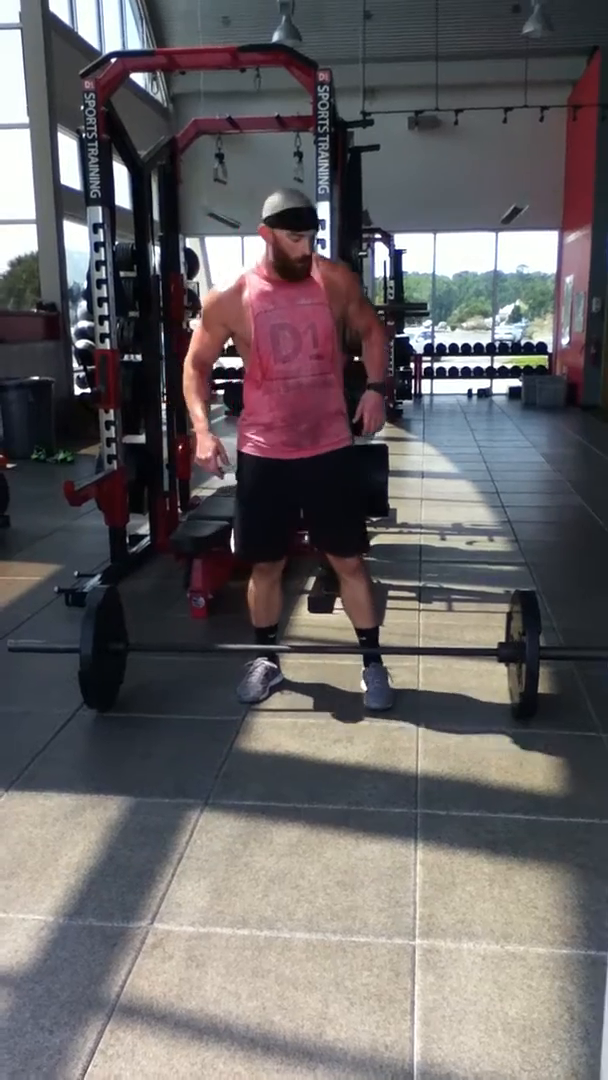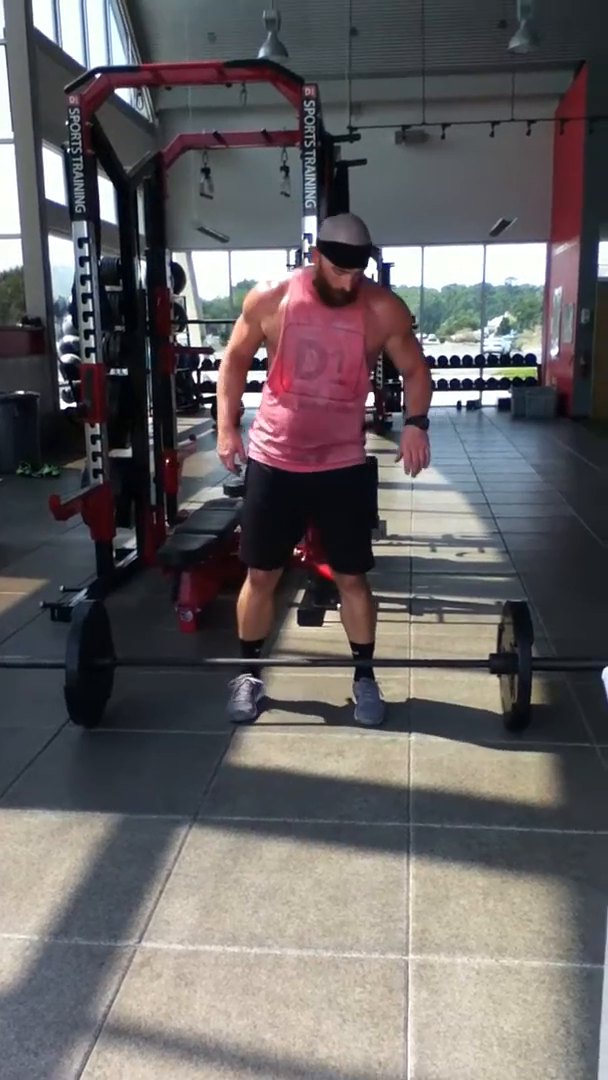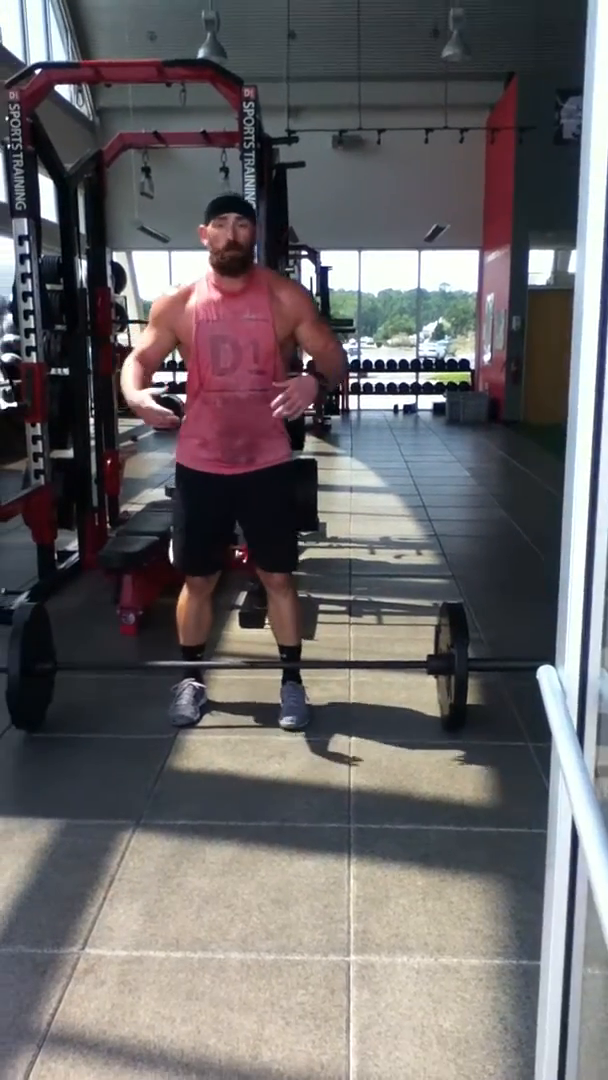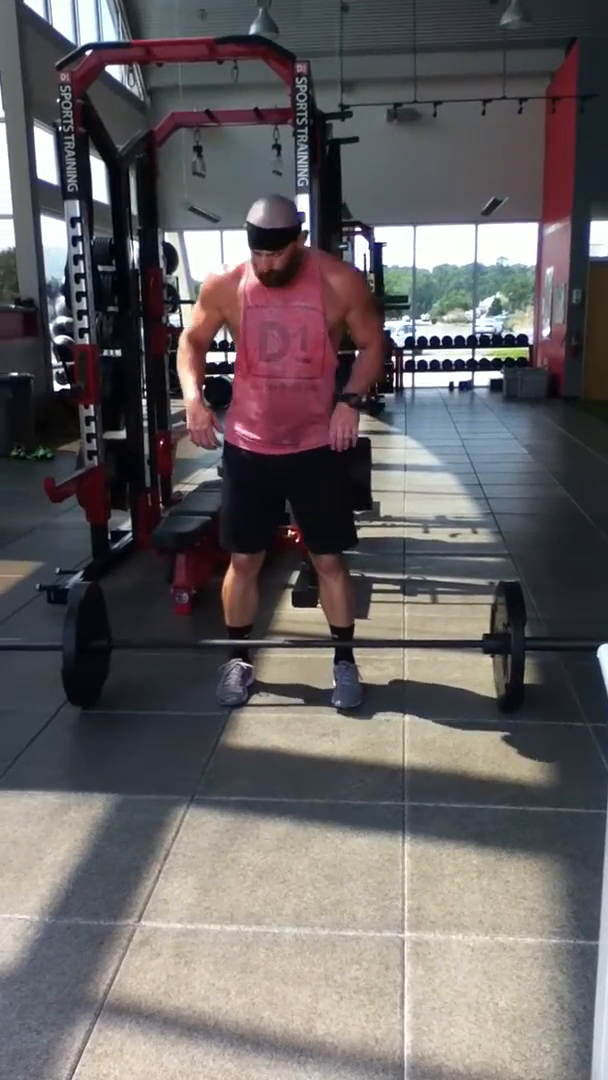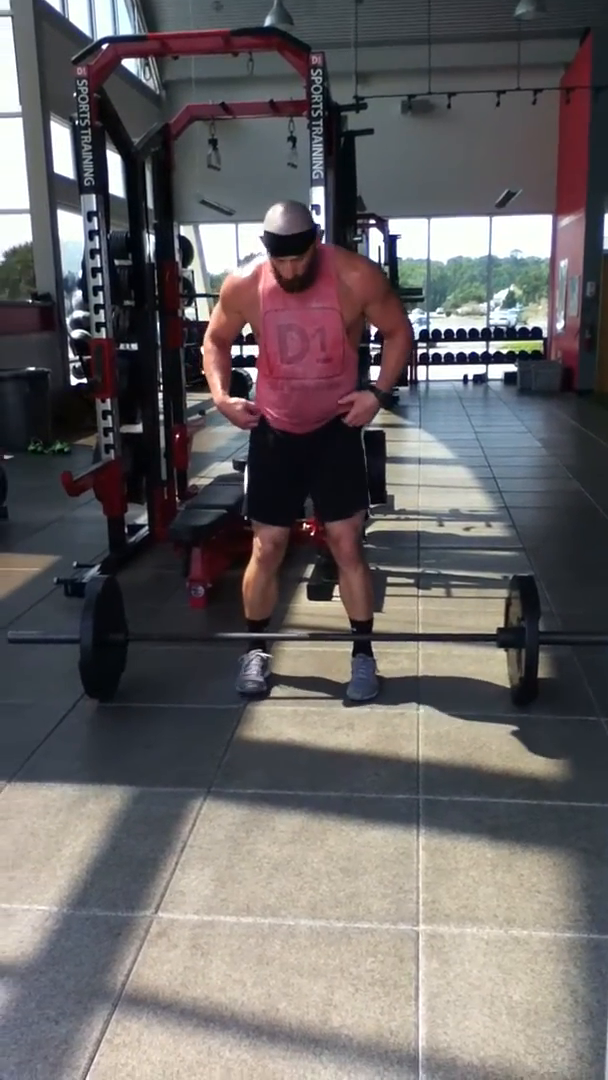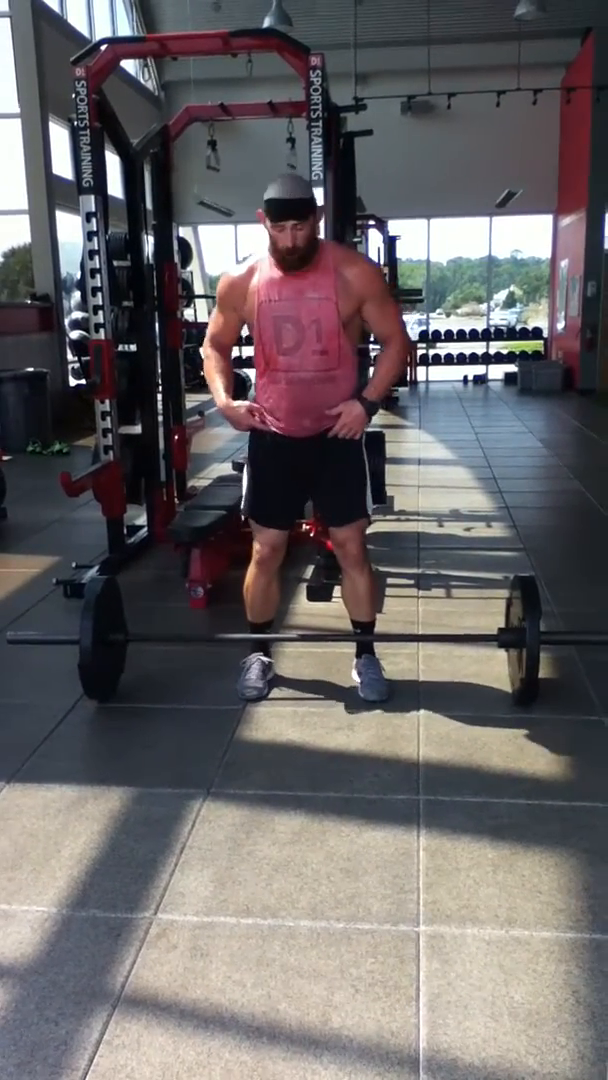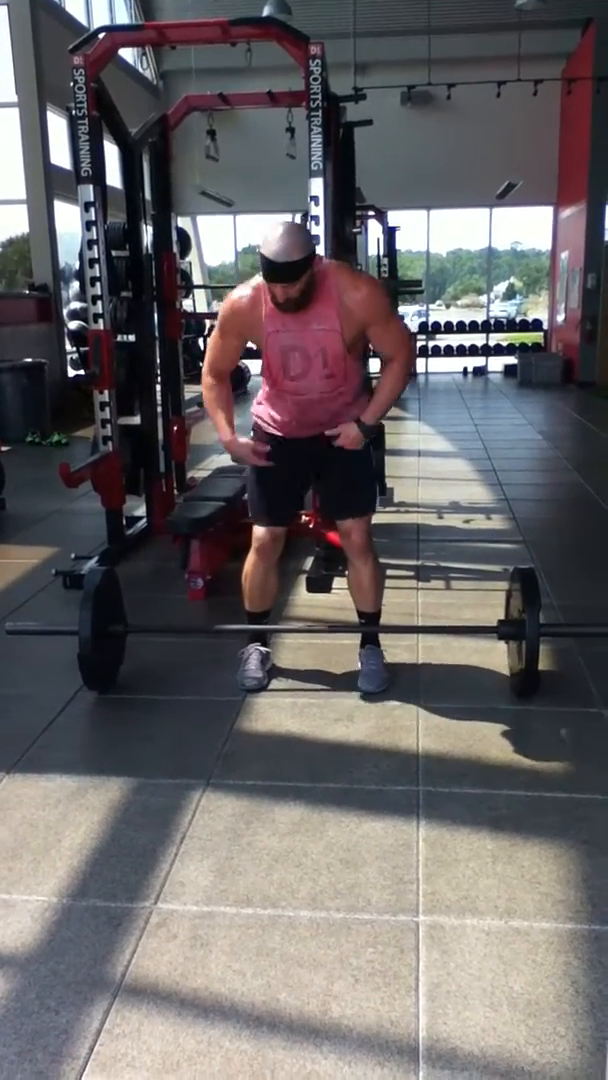
dt=0.7s
person 1, frame 1
left shoulder: (337, 280)
right shoulder: (229, 298)
left elbow: (372, 331)
right elbow: (197, 364)
left wrist: (375, 388)
right wrist: (202, 429)
left hip: (330, 448)
right hip: (263, 452)
left knee: (349, 561)
right knee: (265, 564)
left ankle: (372, 661)
right ankle: (267, 658)
person 1, frame 2
left shoulder: (384, 309)
right shoulder: (268, 299)
left elbow: (415, 369)
right elbow: (235, 359)
left wrist: (415, 423)
right wrist: (226, 426)
left hip: (341, 465)
right hip: (272, 460)
left knee: (351, 577)
right knee: (260, 575)
left ankle: (364, 676)
right ankle: (249, 673)
person 1, frame 3
left shoulder: (288, 297)
right shoulder: (176, 304)
left elbow: (333, 356)
right elbow: (140, 360)
left wrist: (314, 380)
right wrist: (136, 393)
left hip: (268, 463)
right hip: (200, 465)
left knee: (277, 577)
right knee: (197, 580)
left ankle: (291, 679)
right ankle: (192, 677)
person 1, frame 4
left shoulder: (341, 282)
right shoulder: (224, 286)
left elbow: (373, 344)
right elbow: (192, 342)
left wrist: (351, 400)
right wrist: (193, 398)
left hip: (315, 445)
right hip: (248, 446)
left knee: (329, 560)
right knee: (243, 560)
left ankle: (344, 659)
right ankle: (239, 658)
person 1, frame 5
left shoulder: (358, 277)
right shoulder: (242, 286)
left elbow: (399, 332)
right elbow: (216, 340)
left wrist: (378, 393)
right wrist: (221, 395)
left hip: (336, 428)
right hip: (273, 432)
left knee: (347, 544)
right knee: (267, 548)
left ankle: (362, 652)
right ankle: (256, 649)
person 1, frame 6
left shoulder: (355, 273)
right shoulder: (239, 283)
left elbow: (395, 340)
right elbow: (215, 345)
left wrist: (367, 401)
right wrist: (223, 399)
left hip: (337, 434)
right hip: (272, 437)
left knee: (351, 549)
right knee: (265, 553)
left ankle: (365, 654)
right ankle: (259, 653)
person 1, frame 7
left shoulder: (359, 294)
right shoulder: (242, 305)
left elbow: (398, 360)
right elbow: (215, 373)
left wrist: (368, 423)
right wrist: (227, 434)
left hip: (344, 431)
right hip: (278, 433)
left knee: (357, 539)
right knee: (264, 540)
left ankle: (370, 644)
right ankle: (257, 643)
